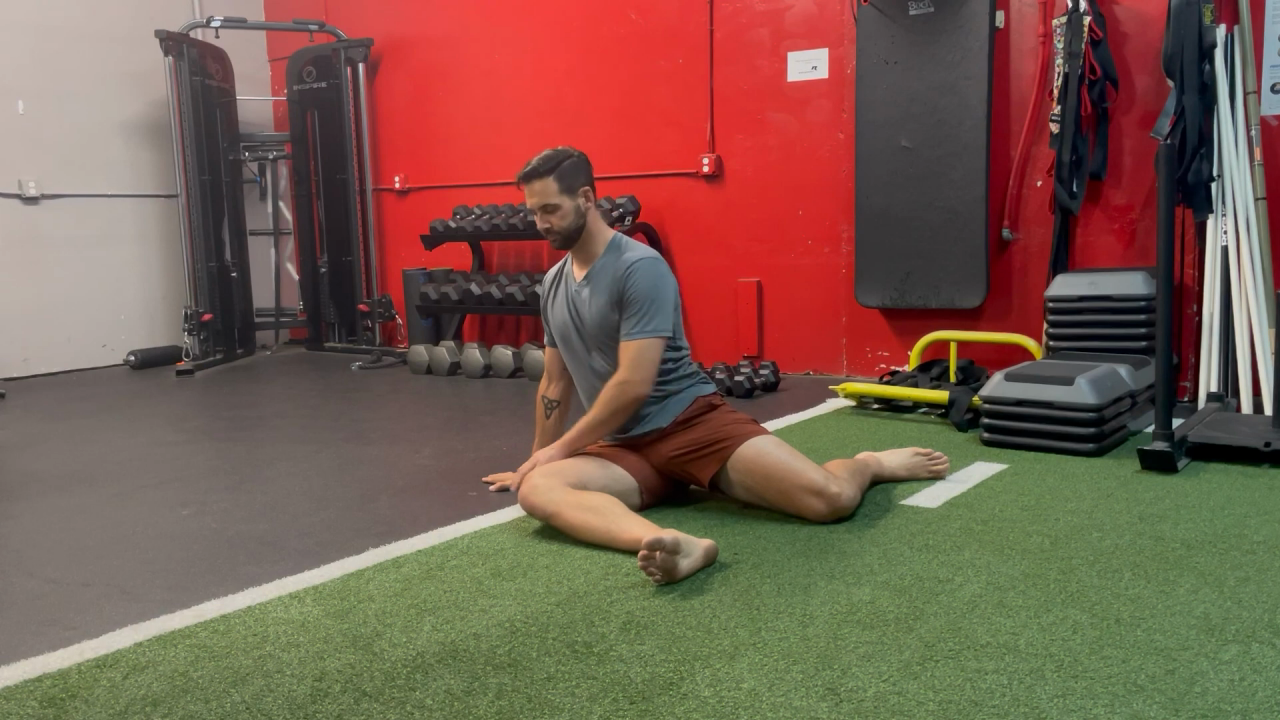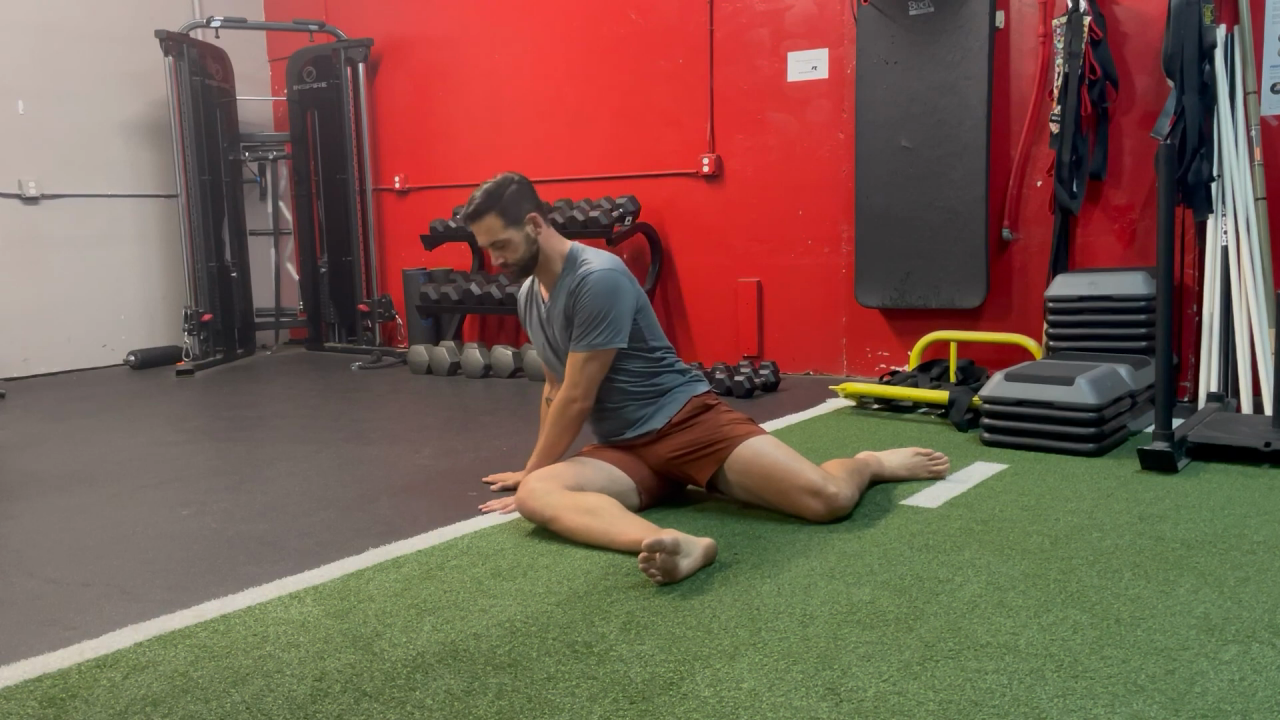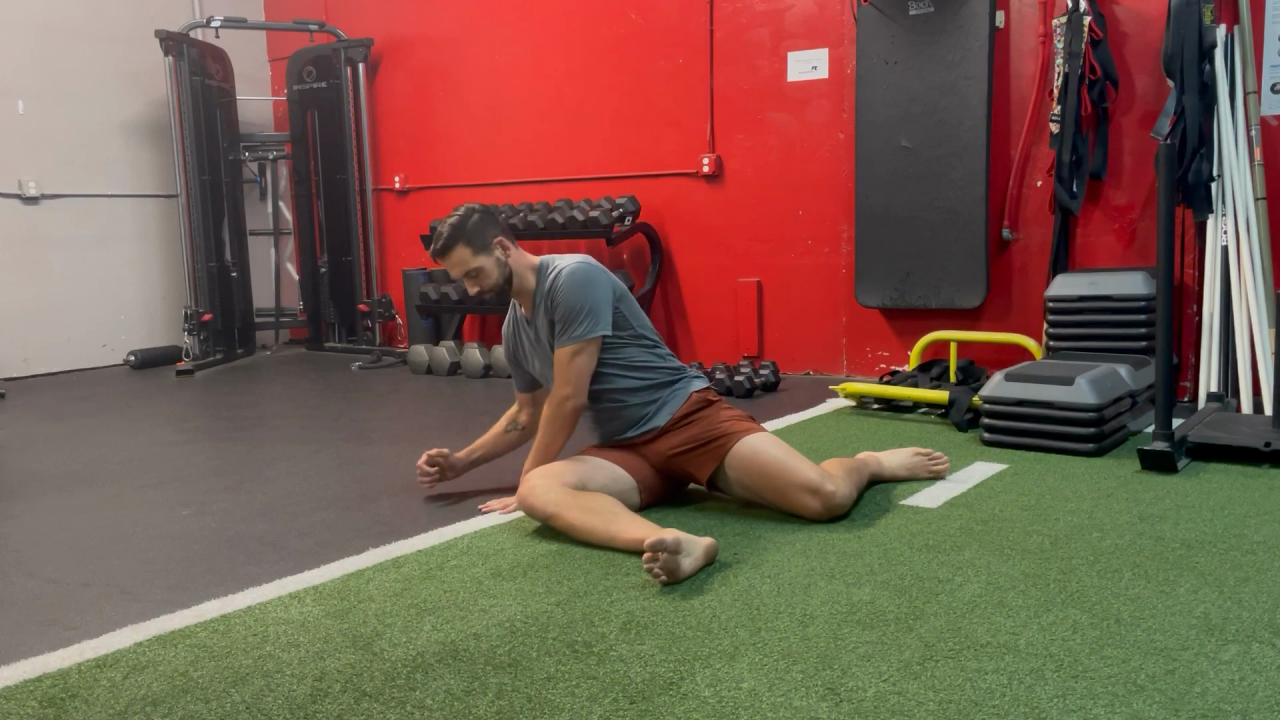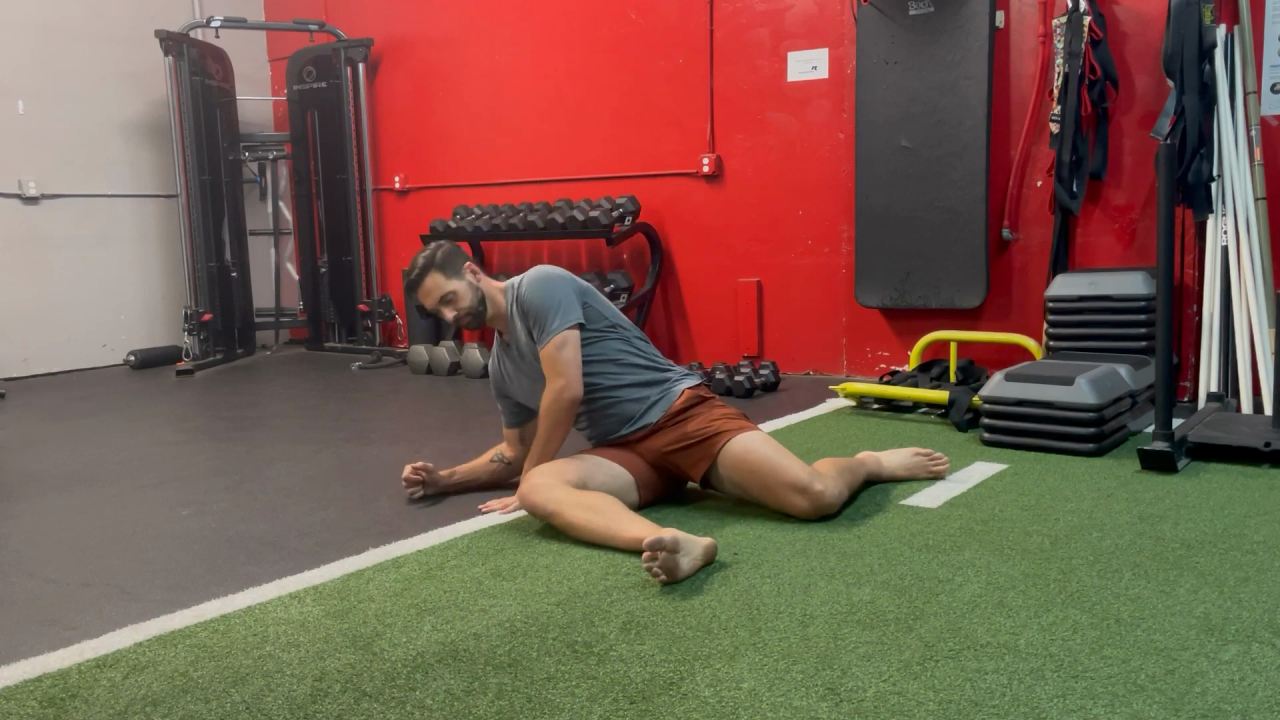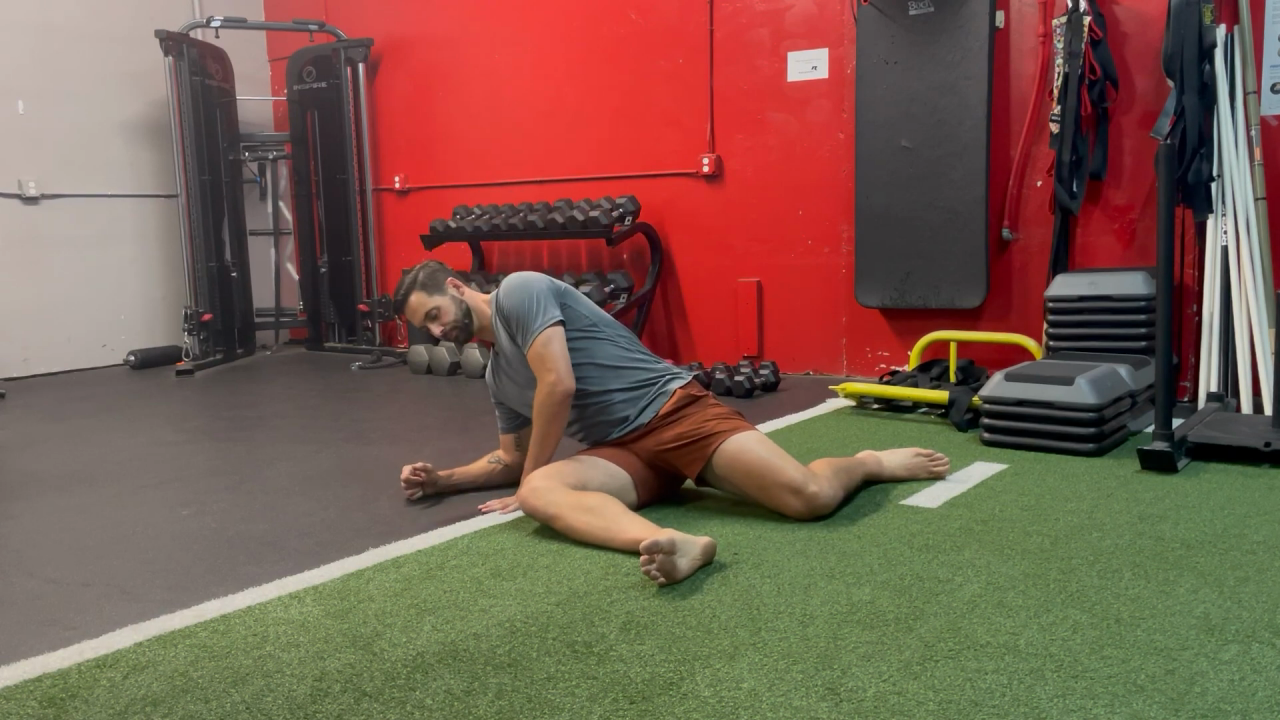
dt=0.4s
person 1, frame 1
left shoulder: (639, 268)
right shoulder: (553, 285)
left elbow: (634, 385)
right elbow: (554, 384)
left wrist: (563, 449)
right wrist: (536, 459)
left hip: (691, 422)
right hip: (628, 449)
left knee: (831, 497)
right knee: (536, 490)
left ankle: (873, 464)
right ankle: (672, 544)
person 1, frame 2
left shoulder: (598, 279)
right shoulder: (528, 298)
left elbow: (578, 400)
right elbow: (555, 389)
left wrist: (534, 470)
right wrist: (526, 474)
left hip: (687, 419)
right hip: (625, 450)
left knee: (828, 497)
right knee: (536, 497)
left ankle: (874, 464)
right ankle: (668, 543)
person 1, frame 3
left shoulder: (574, 278)
right shoulder: (514, 329)
left elbow: (569, 399)
right elbow: (526, 415)
left wrist: (529, 475)
right wrist: (459, 461)
left hip: (687, 416)
right hip: (627, 449)
left knee: (826, 496)
right knee: (540, 495)
left ankle: (872, 463)
right ankle: (672, 541)
person 1, frame 4
left shoulder: (539, 285)
right shoulder: (501, 366)
left elbow: (566, 391)
right elbow: (514, 451)
left wrist: (530, 473)
right wrist: (446, 478)
left hip: (681, 412)
right hip: (626, 451)
left knee: (815, 496)
right knee: (538, 490)
left ankle: (871, 464)
right ankle: (670, 542)
person 1, frame 5
left shoulder: (518, 290)
right shoulder: (498, 374)
left elbow: (558, 384)
right elbow: (512, 458)
left wrist: (528, 479)
right wrist: (443, 479)
left hip: (674, 409)
right hip: (623, 449)
left knee: (810, 496)
right knee: (540, 493)
left ankle: (869, 464)
right ankle: (672, 544)
